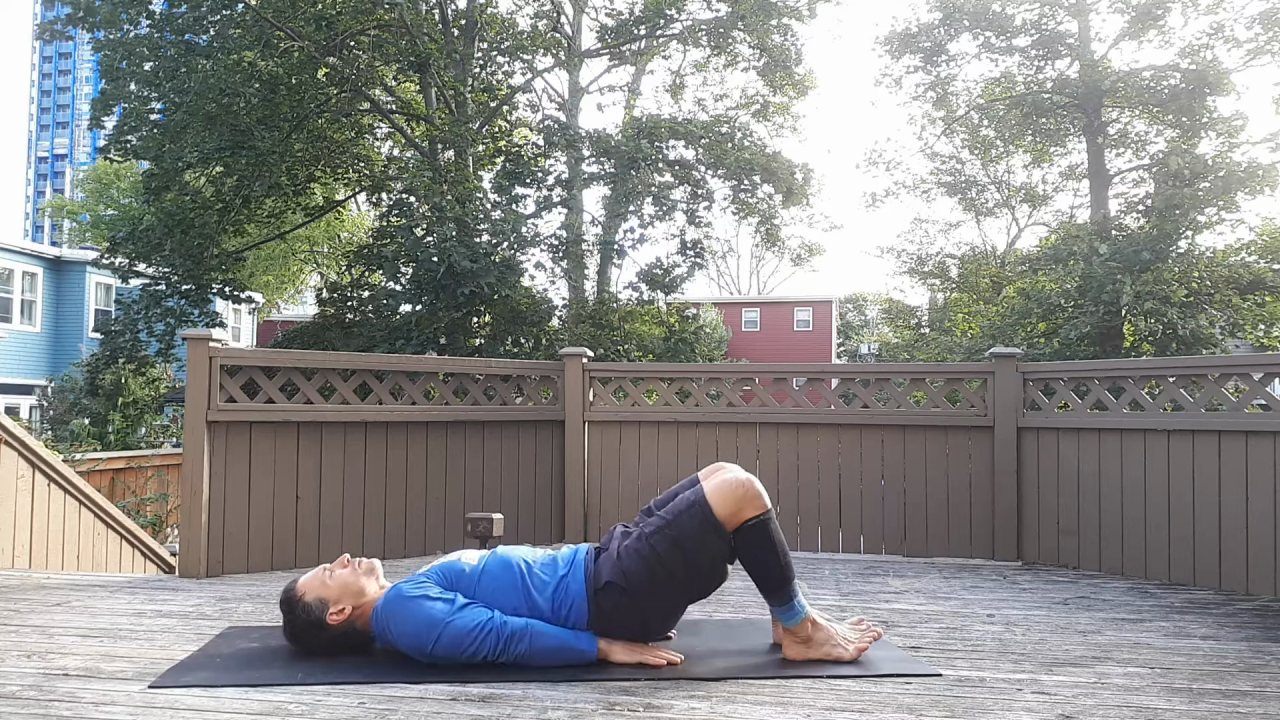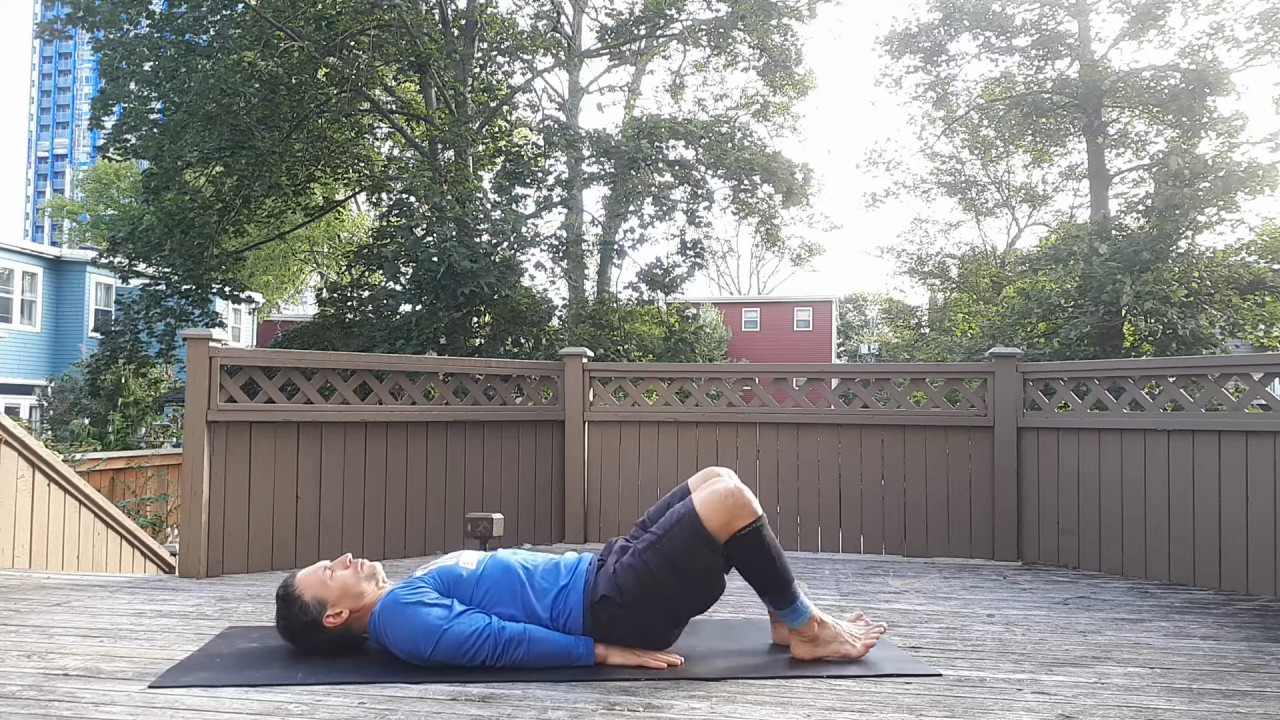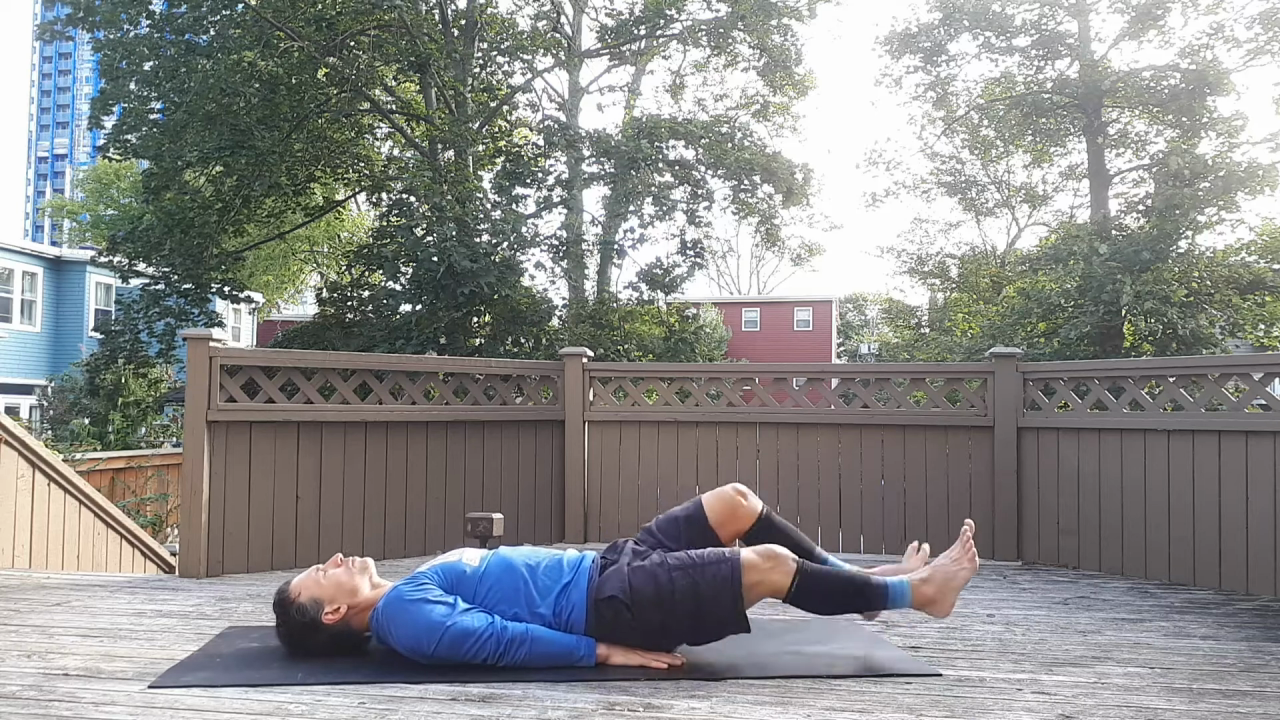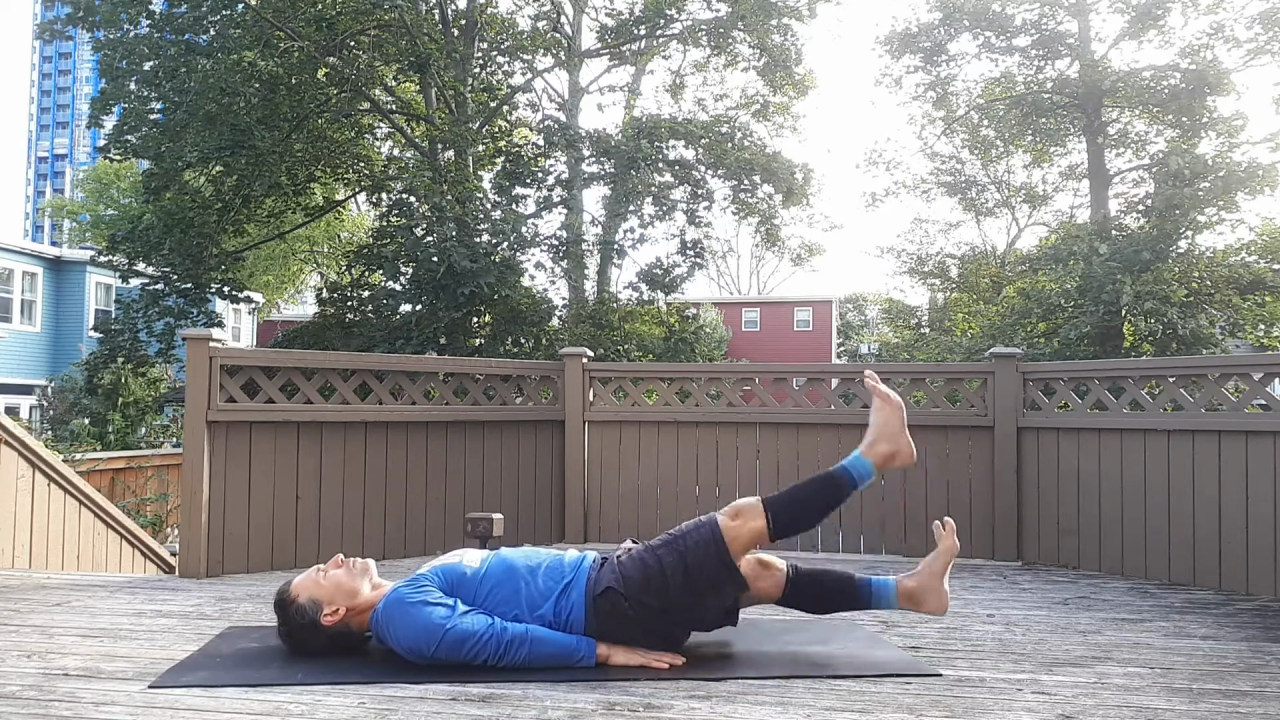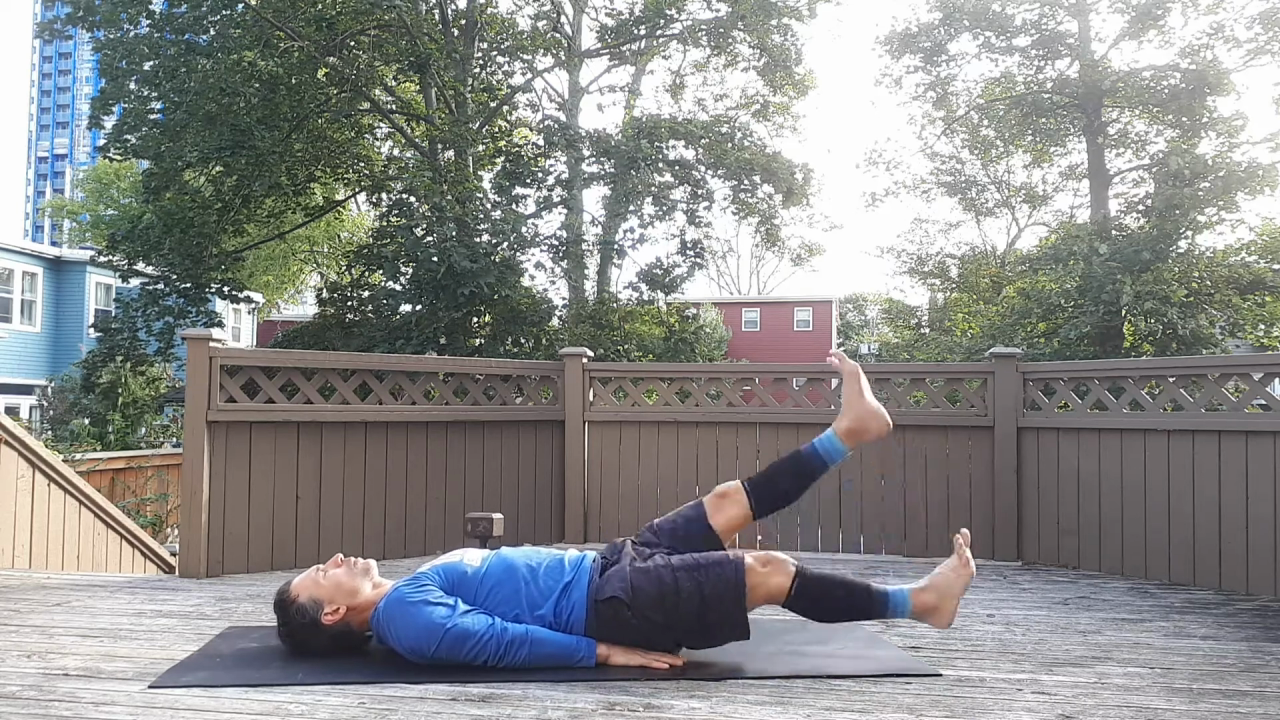
dt=0.4s
person 1, frame 1
left shoulder: (406, 596)
right shoulder: (404, 615)
right elbow: (504, 638)
right wrist: (607, 648)
left hip: (598, 566)
right hip: (612, 594)
left knee: (725, 475)
right knee: (742, 491)
left ankle: (790, 617)
right ankle: (802, 631)
person 1, frame 2
left shoulder: (407, 596)
right shoulder: (401, 620)
right elbow: (503, 641)
right wrist: (605, 650)
left hip: (599, 571)
right hip: (612, 607)
left knee: (716, 478)
right knee: (730, 499)
left ankle: (789, 619)
right ankle: (808, 628)
person 1, frame 3
left shoulder: (408, 592)
right shoulder: (403, 616)
right elbow: (500, 637)
right wrist: (606, 650)
left hip: (608, 566)
right hip: (611, 604)
left knee: (735, 501)
right knee: (769, 563)
left ankle: (861, 580)
right ankle: (912, 593)
person 1, frame 4
left shoulder: (410, 592)
right shoulder: (405, 619)
right elbow: (503, 640)
right wrist: (609, 649)
left hip: (605, 573)
right hip: (613, 602)
left knee: (762, 571)
right knee: (746, 519)
left ankle: (906, 590)
right ankle: (873, 455)
person 1, frame 5
left shoulder: (411, 591)
right shoulder: (406, 617)
right elbow: (501, 642)
right wrist: (611, 652)
left hip: (606, 569)
right hip: (611, 604)
left knee: (731, 501)
right knee: (769, 571)
left ankle: (847, 431)
right ankle: (915, 600)
